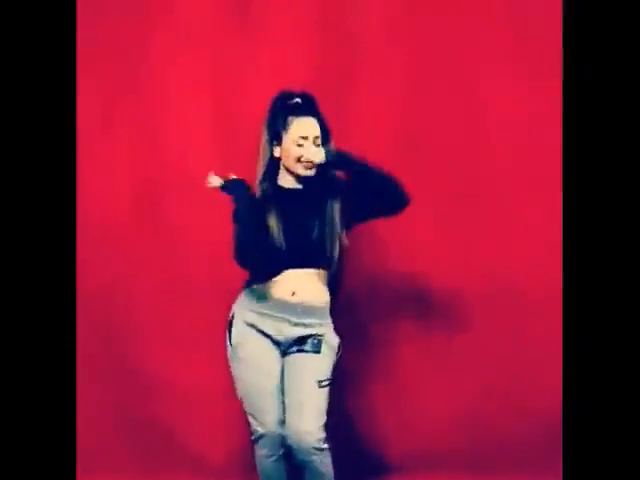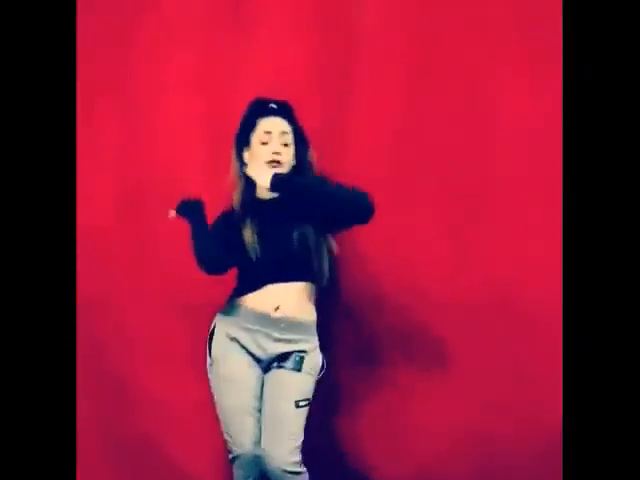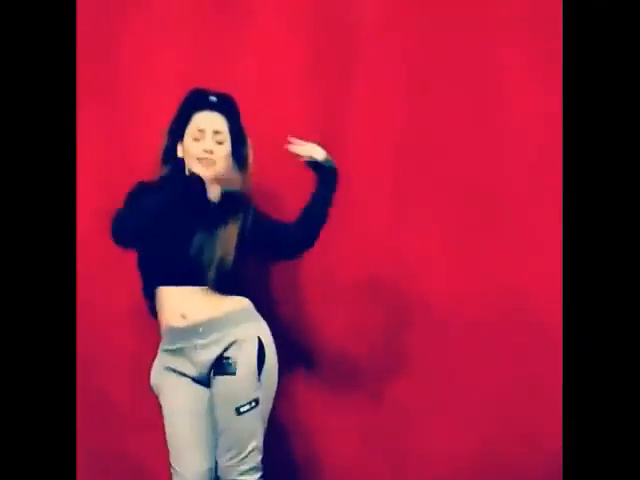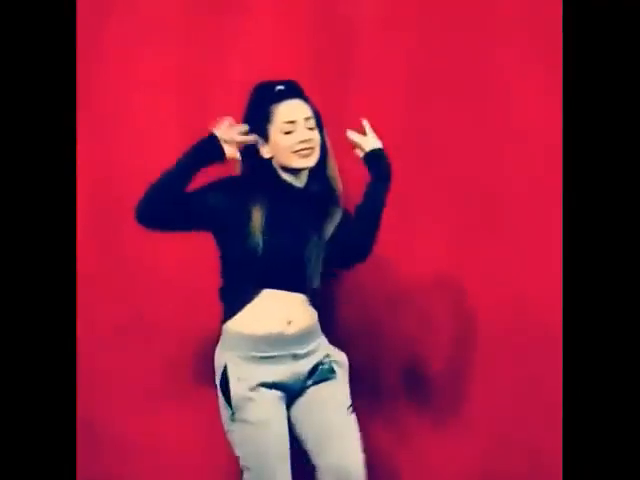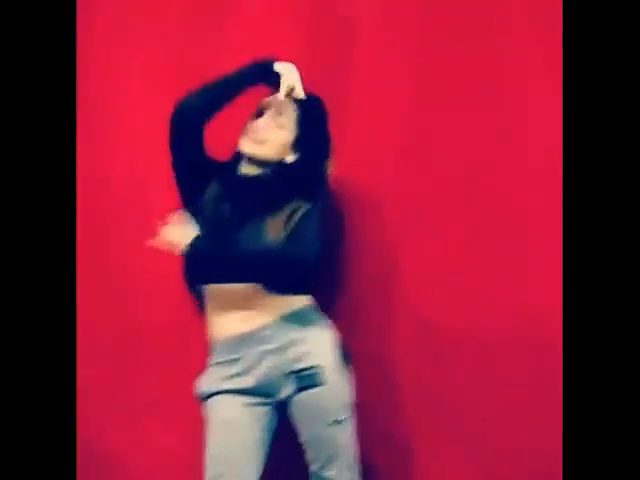
dt=1s
person 1, frame 1
left shoulder: (334, 196)
right shoulder: (254, 203)
left elbow: (395, 199)
right elbow: (252, 259)
left wrist: (341, 162)
right wrist: (241, 195)
left hip: (312, 327)
right hip: (255, 320)
left knee: (306, 435)
right knee: (266, 433)
person 1, frame 2
left shoulder: (309, 205)
right shoulder: (234, 217)
left elbow: (362, 207)
right elbow: (213, 262)
left wrist: (288, 182)
right wrist: (194, 214)
left hip: (296, 341)
right hip: (237, 333)
person 1, frame 3
left shoulder: (236, 211)
right shoulder: (154, 199)
left elbow: (288, 245)
right elbow: (124, 231)
left wrist: (325, 175)
right wrist: (190, 188)
left hip: (235, 341)
right hip: (176, 352)
person 1, frame 4
left shoulder: (323, 202)
right shoulder: (236, 195)
left elbow: (349, 252)
right elbow: (151, 213)
left wrist: (378, 172)
right wrist: (203, 150)
left hip: (310, 355)
right hip: (248, 359)
person 1, frame 5
left shoulder: (304, 202)
right shoulder: (207, 183)
left elbow: (299, 259)
right elbow: (185, 116)
left wrist: (200, 243)
right wrist: (263, 71)
left hip: (301, 348)
right hip: (232, 363)
